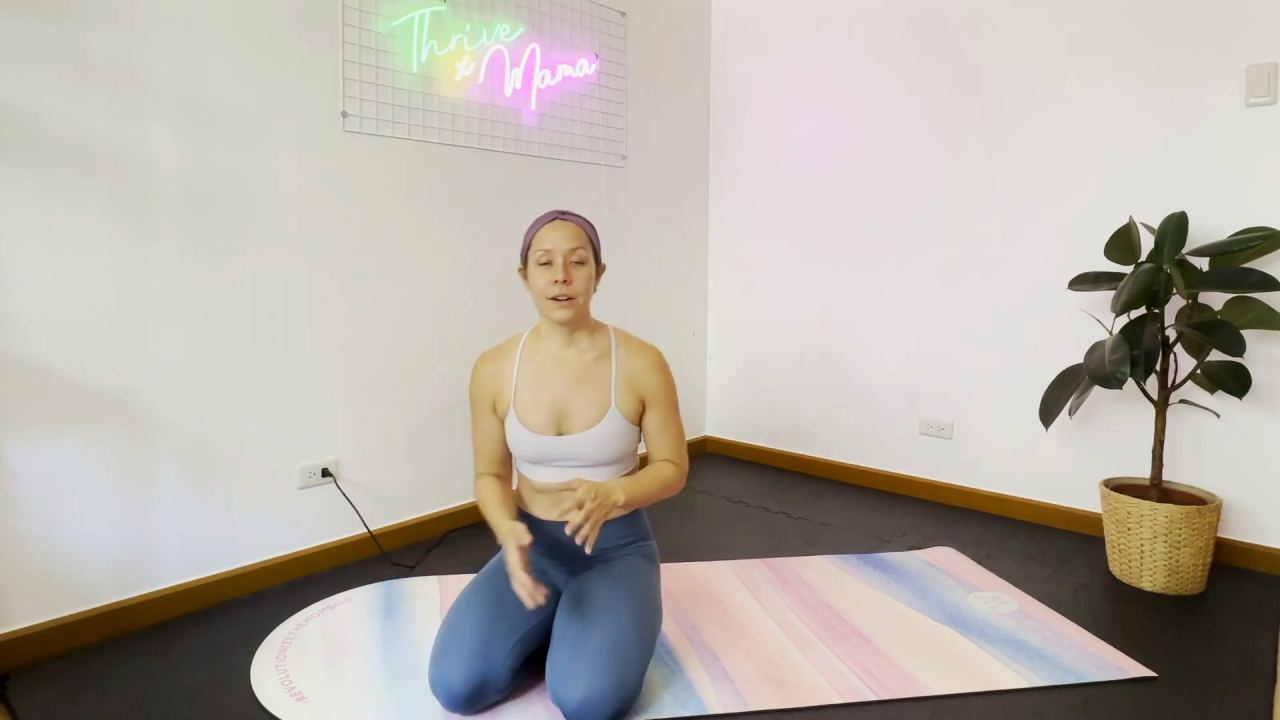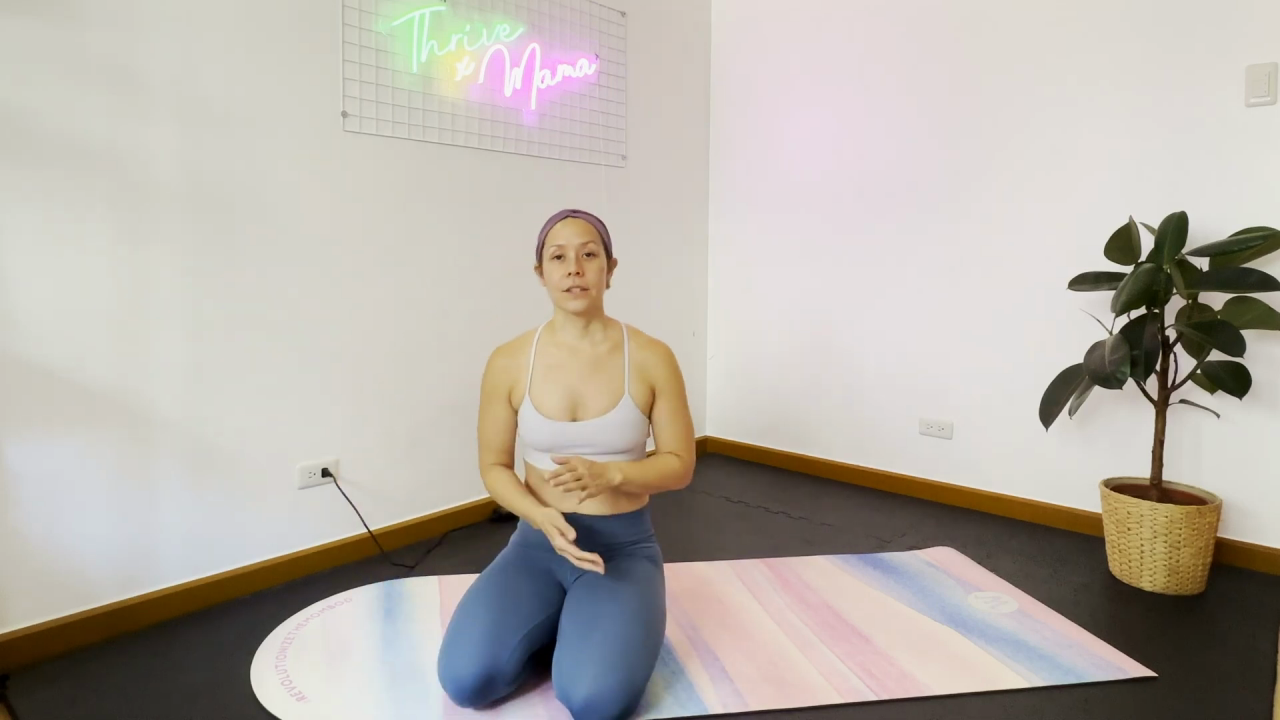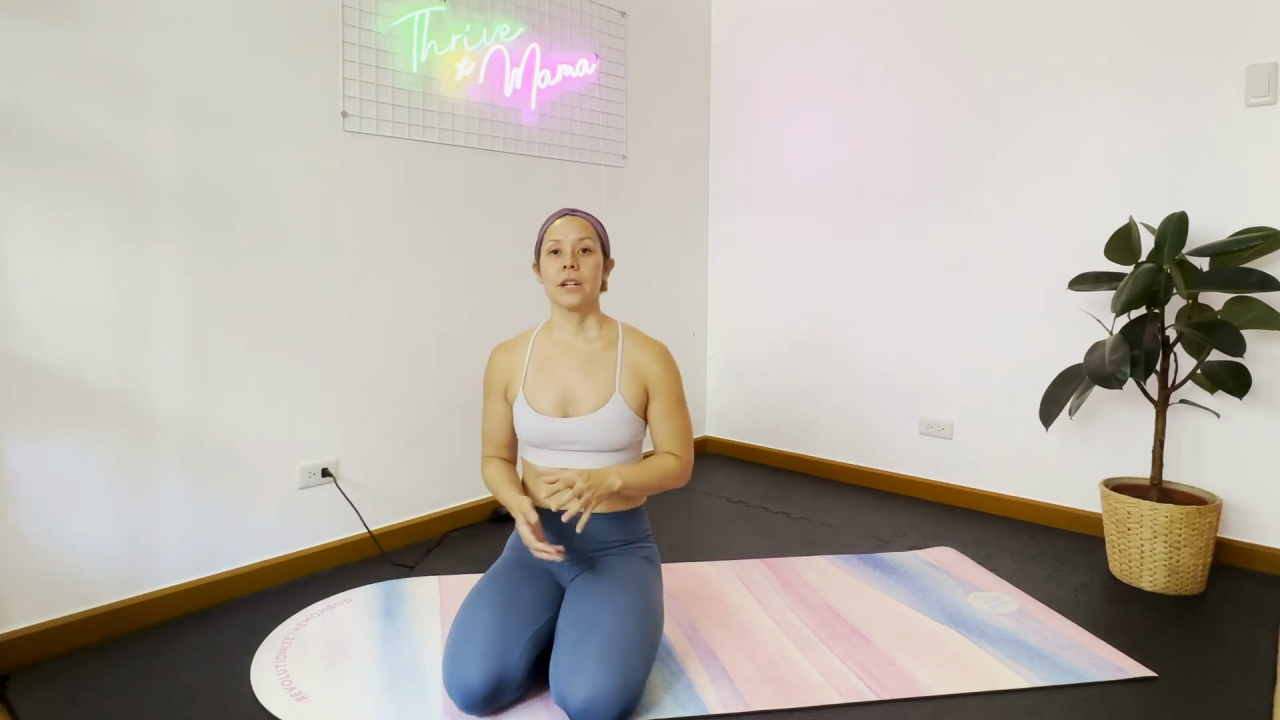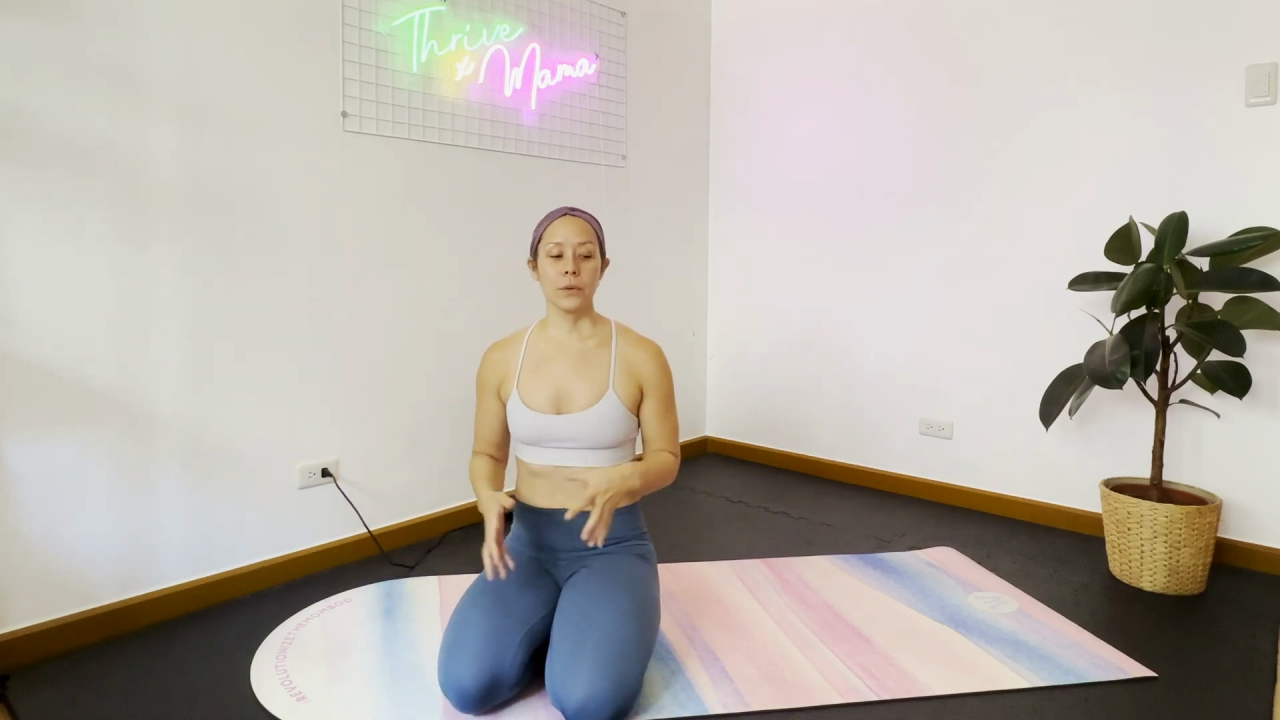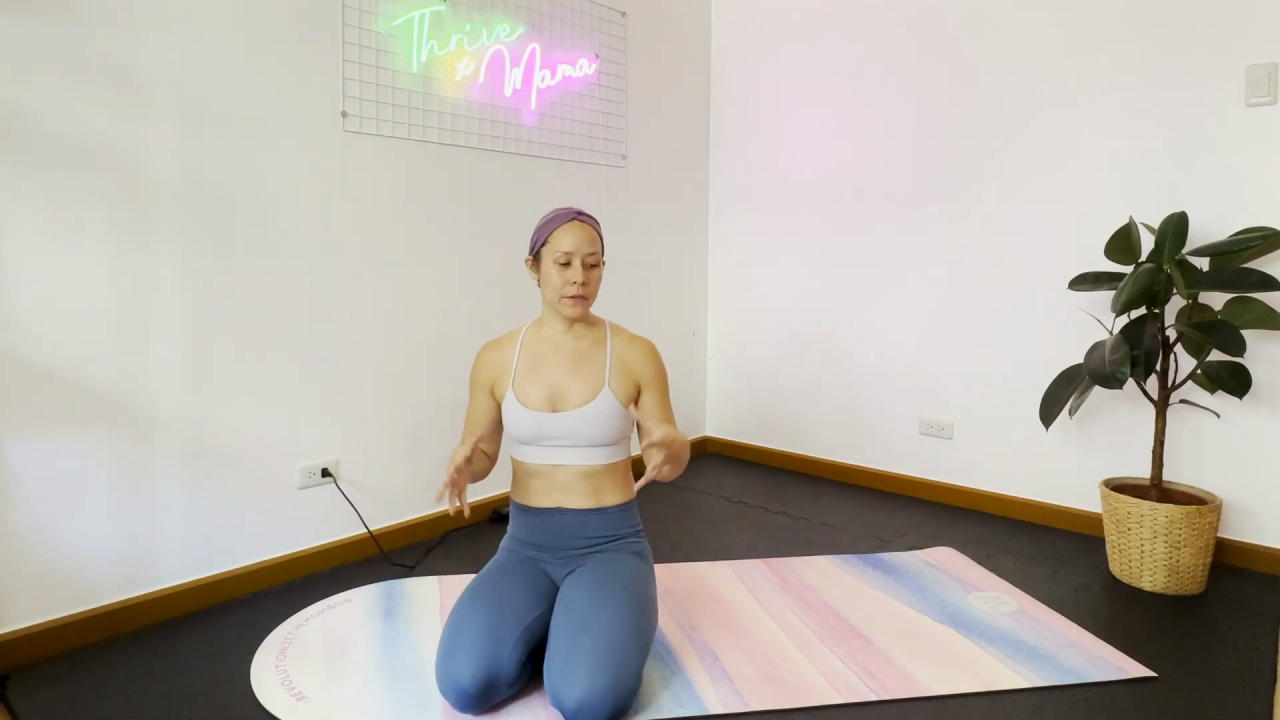
dt=0.2s
person 1, frame 1
left shoulder: (641, 363)
right shoulder: (494, 368)
left elbow: (673, 471)
right elbow: (489, 477)
left wrist: (611, 495)
right wrist: (510, 534)
left hip: (618, 549)
right hip: (534, 549)
left ankle: (595, 630)
right ankle: (553, 628)
person 1, frame 2
left shoulder: (651, 358)
right shoulder: (508, 361)
left elbow: (679, 465)
right elbow: (494, 468)
left wrist: (607, 473)
right wrist: (541, 516)
left hip: (623, 547)
right hip: (539, 544)
left ankle: (600, 629)
right ankle: (555, 629)
person 1, frame 3
left shoulder: (648, 357)
right shoulder: (508, 359)
left elbow: (678, 464)
right elbow: (496, 458)
left wrist: (607, 480)
right wrist: (519, 506)
left hip: (618, 548)
right hip: (539, 543)
left ankle: (605, 629)
right ankle: (557, 631)
person 1, frame 4
left shoulder: (641, 355)
right shoulder: (502, 358)
left elbow: (665, 460)
right elbow: (487, 455)
left wrist: (625, 479)
right wrist: (489, 502)
left hip: (614, 546)
right hip: (530, 543)
left ankle: (601, 628)
right ankle: (553, 630)
person 1, frame 5
left shoulder: (636, 354)
right shoulder: (496, 357)
left elbow: (662, 464)
right elbow: (480, 455)
left wrist: (674, 450)
right wrist: (462, 469)
left hip: (610, 544)
right hip: (527, 545)
left ankle: (602, 626)
right ankle: (553, 630)
